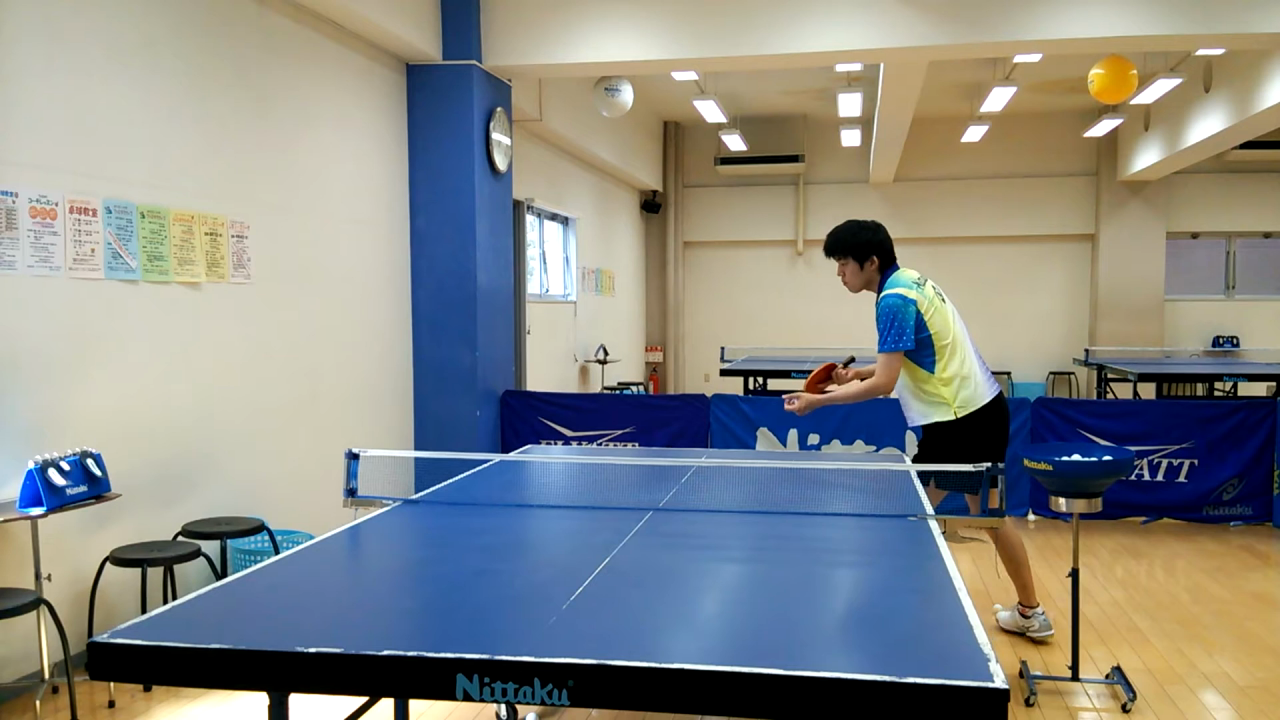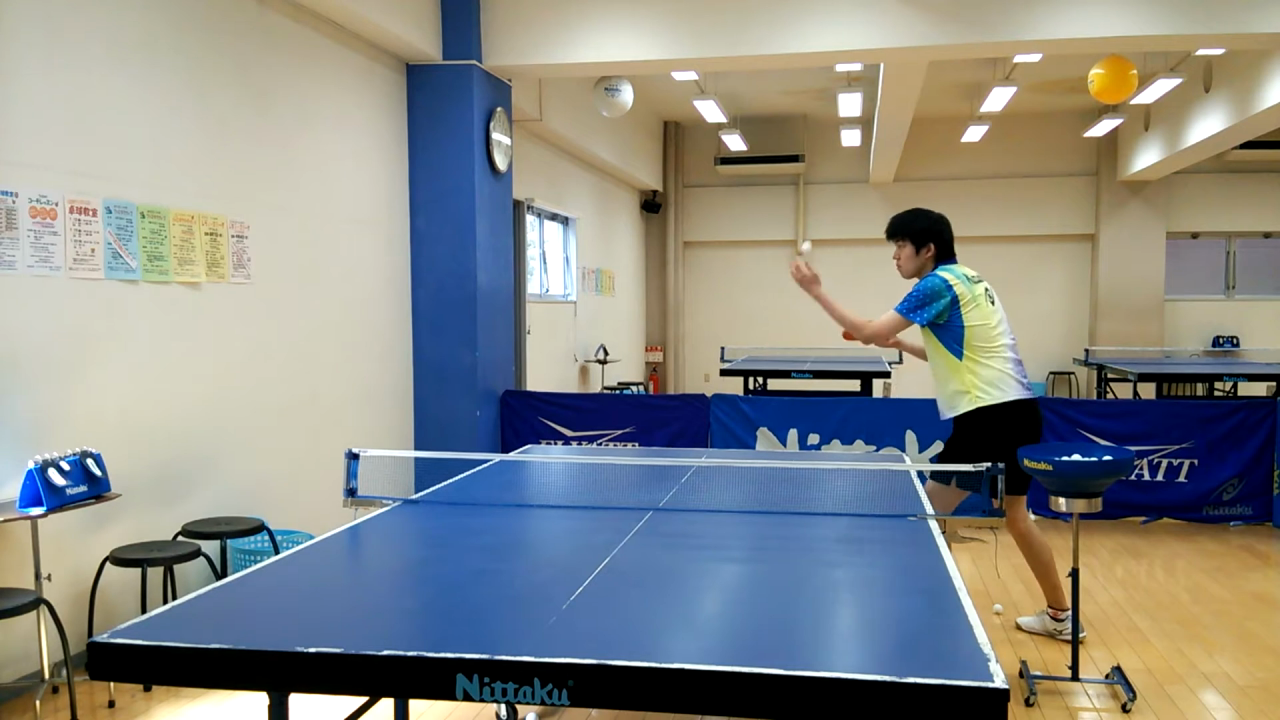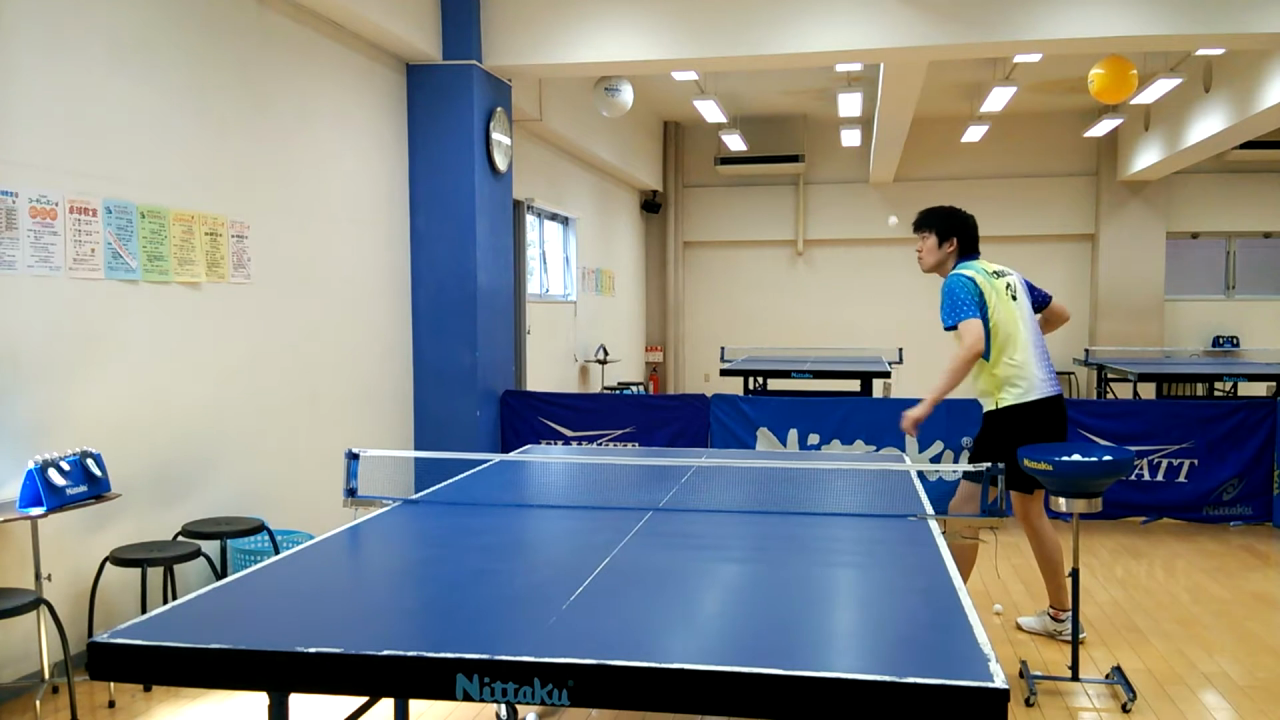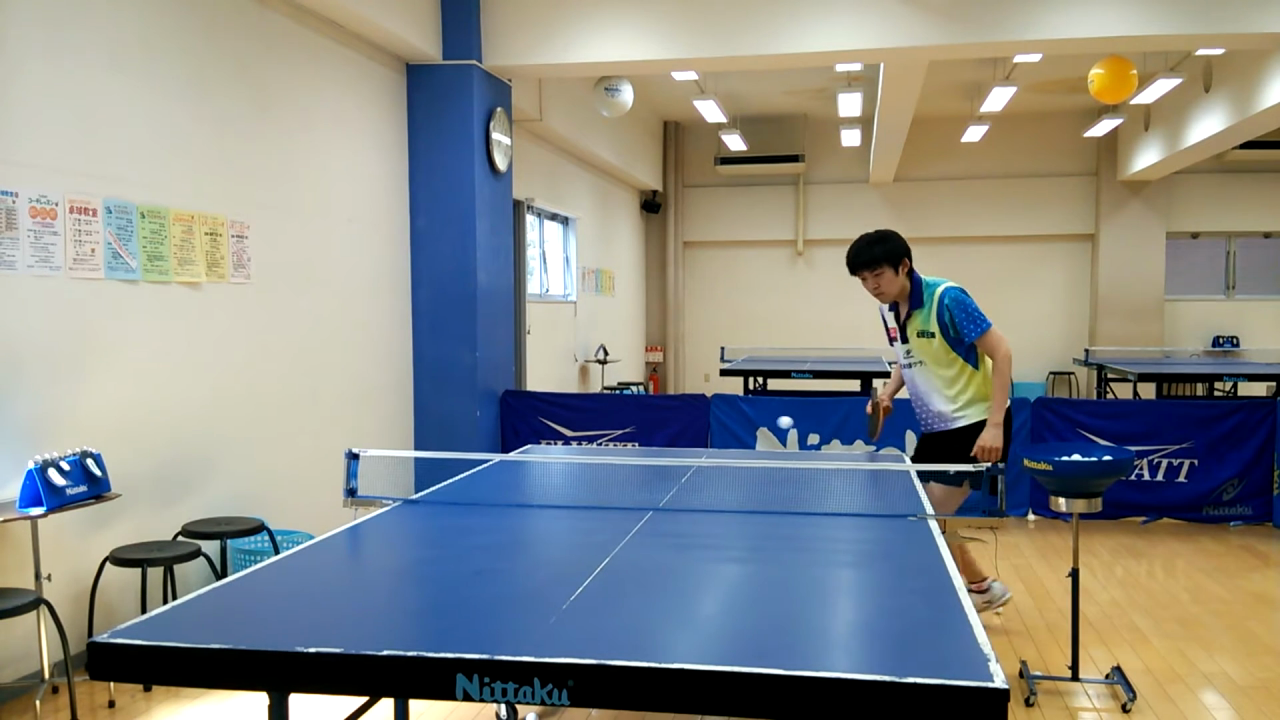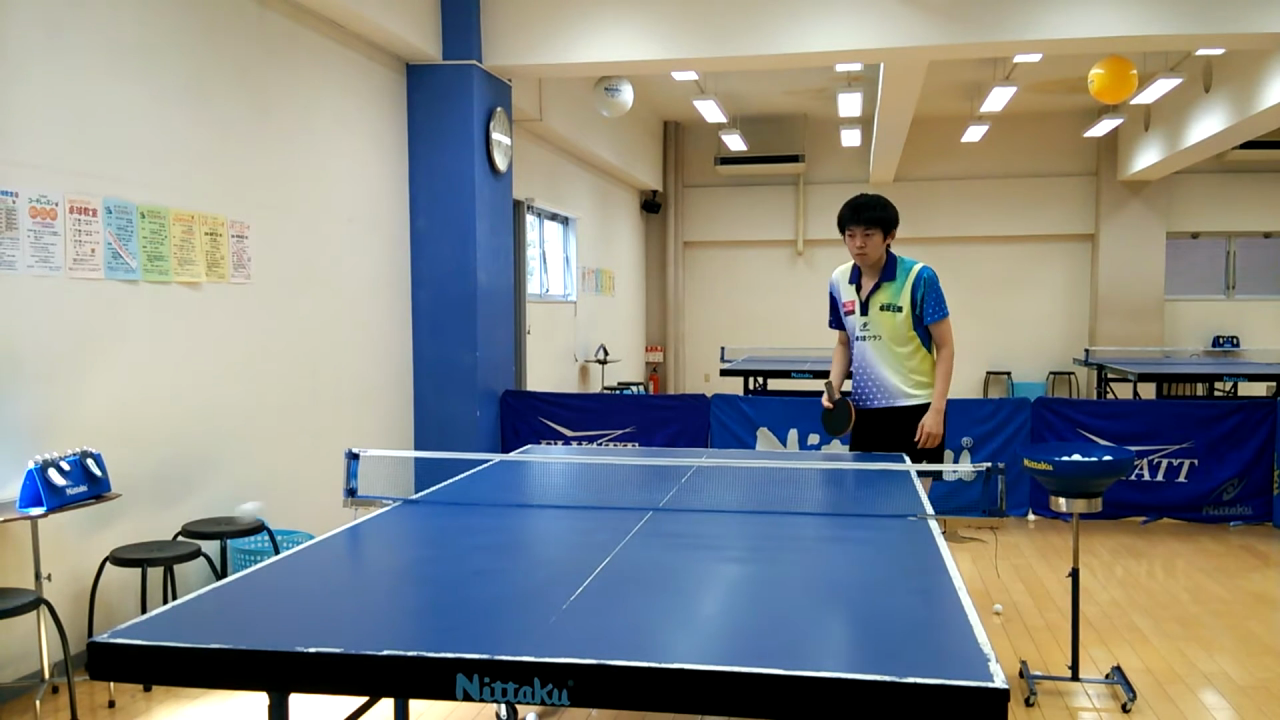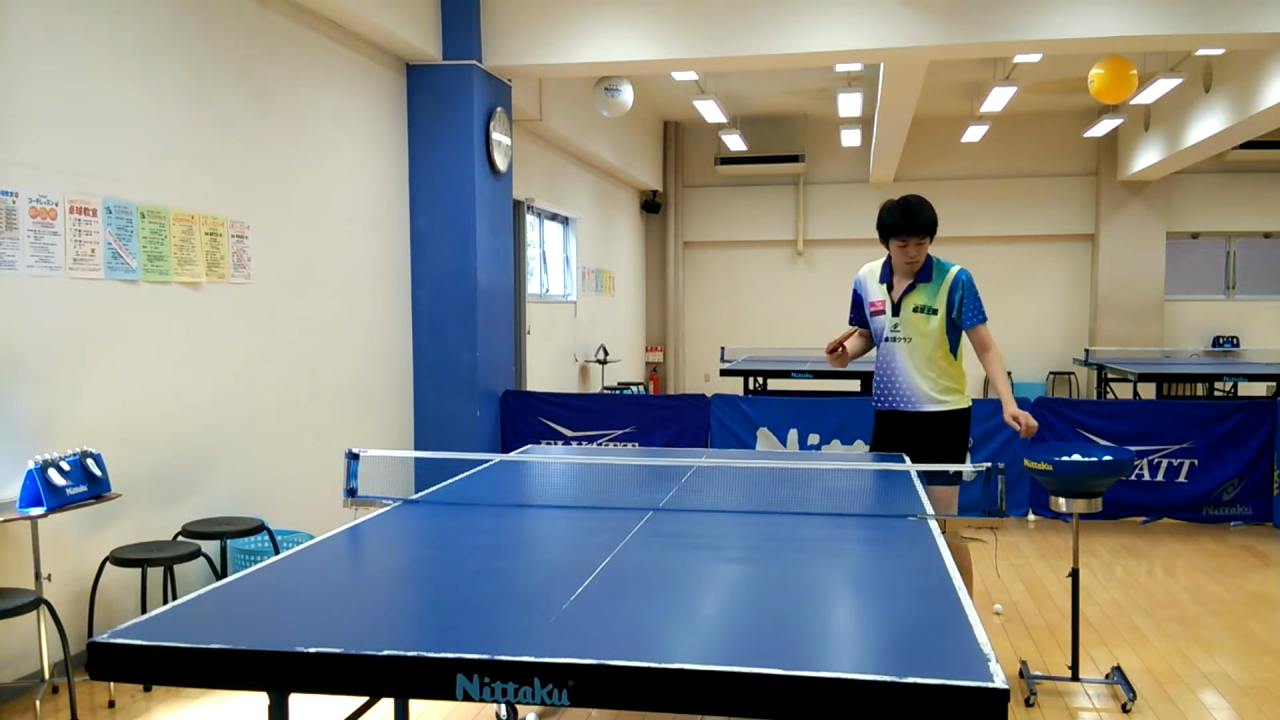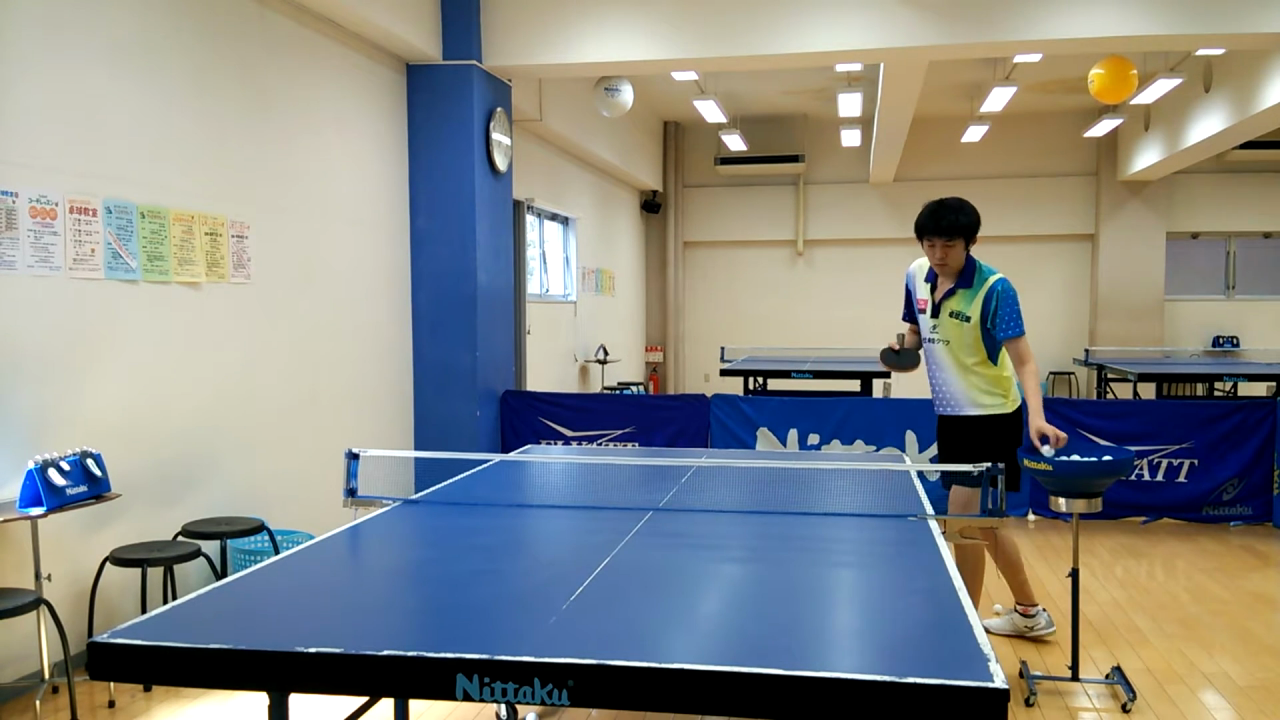
dt=0.5s
person 1, frame 1
left shoulder: (894, 300)
right shoulder: (911, 282)
left elbow: (885, 384)
left wrist: (820, 400)
right wrist: (856, 373)
left hip: (960, 421)
right hip: (985, 409)
right knee: (990, 511)
right ankle: (1030, 612)
person 1, frame 2
left shoulder: (939, 284)
right shoulder: (969, 281)
left elbow: (870, 334)
left wrist: (817, 292)
right wrist: (907, 344)
left hip: (988, 417)
right hip: (1020, 411)
left knee: (931, 514)
right knee: (1016, 515)
right ankle: (1060, 615)
person 1, frame 3
left shoulder: (959, 282)
right shoulder: (1005, 275)
left elbow: (971, 347)
right elbow: (1056, 313)
left wrist: (926, 405)
left hip: (1014, 412)
right hip: (1047, 405)
left knee: (962, 512)
right knee: (1029, 511)
right ankle: (1061, 616)
person 1, frame 4
left shoulder: (947, 298)
right shoulder: (888, 306)
left elbow: (1000, 353)
left wrist: (995, 425)
right wrist: (887, 392)
left hip: (971, 422)
right hip: (936, 426)
left knee: (931, 519)
right ankle: (982, 585)
person 1, frame 5
left shoulder: (919, 278)
right shoulder: (839, 282)
left elbow: (945, 347)
left wrist: (937, 409)
right wrist: (834, 388)
left hip: (915, 410)
right hip: (866, 412)
person 1, frame 6
left shoulder: (955, 280)
right shoulder: (866, 280)
left elbow: (986, 348)
left wrist: (1008, 403)
right wrist: (845, 353)
left hip: (943, 415)
right hip: (890, 413)
left knee: (942, 522)
person 1, frame 7
left shoulder: (994, 288)
right shoulder: (916, 275)
left elbow: (1023, 360)
left wrist: (1036, 417)
right wrist: (903, 348)
left hip: (990, 418)
right hip: (950, 415)
left knee: (963, 521)
right knee: (980, 519)
right ankle: (1030, 611)
